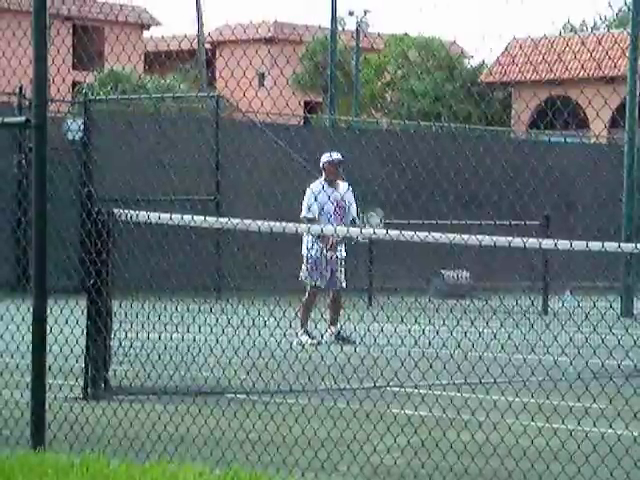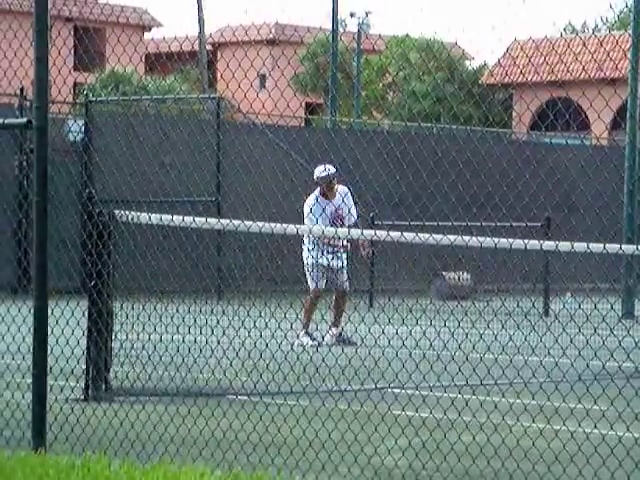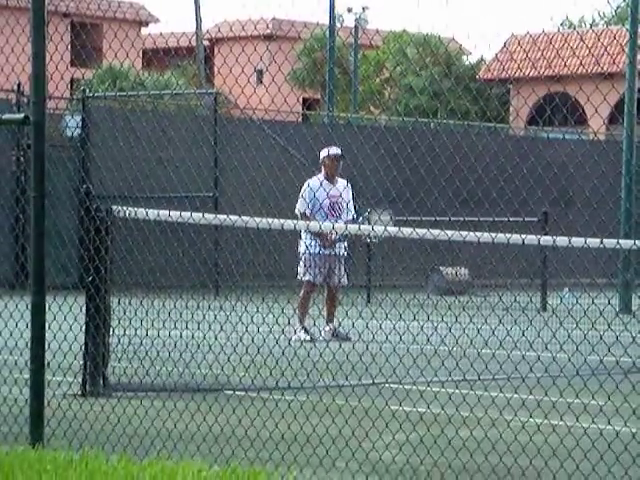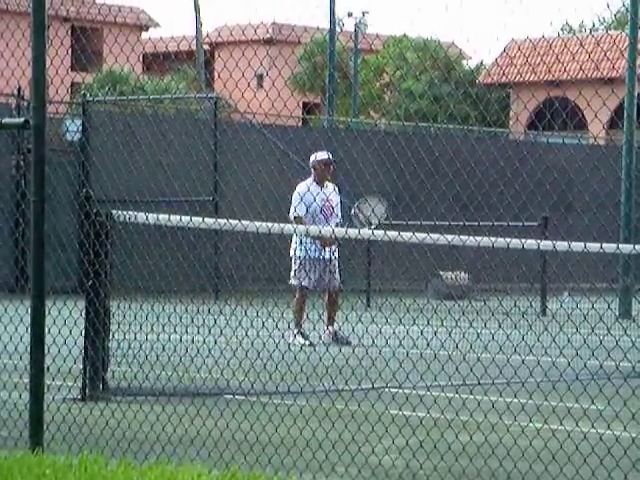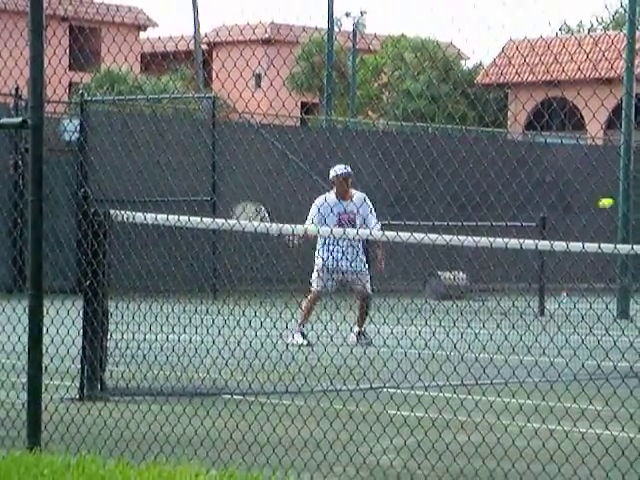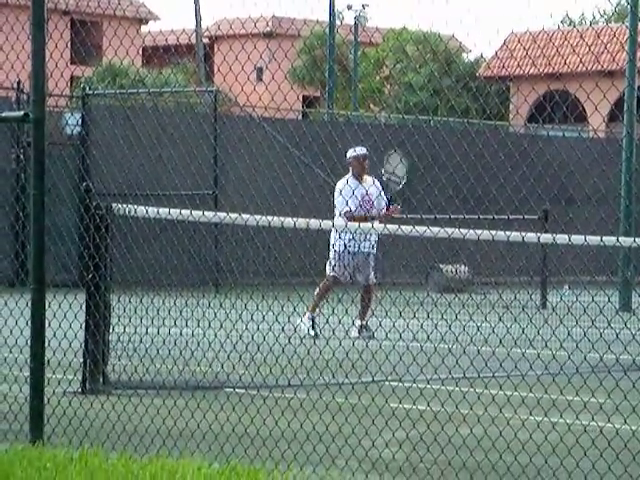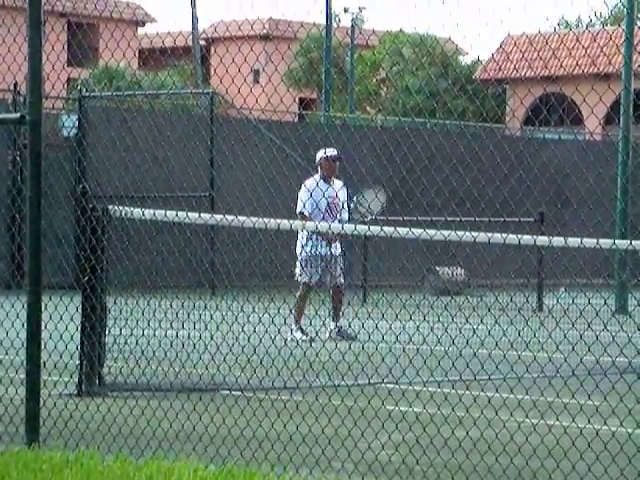
dt=0.7s
person 1, frame 1
left shoulder: (346, 188)
right shoulder: (314, 190)
left elbow: (352, 217)
right elbow: (309, 219)
right wrist: (325, 239)
left hip: (338, 249)
right hip: (316, 249)
left knee: (337, 290)
right knee: (313, 290)
left ankle: (333, 330)
right ankle: (303, 330)
person 1, frame 2
left shoulder: (344, 192)
right shoulder: (312, 204)
left elbow: (352, 220)
right elbow: (319, 235)
left wrist: (361, 239)
right wrist: (337, 244)
left hip: (338, 253)
right hip: (317, 253)
left knee: (342, 291)
right knee: (316, 291)
left ankle: (334, 332)
right ankle: (304, 333)
person 1, frame 3
left shoulder: (345, 186)
right shoulder: (312, 185)
left elbow: (348, 217)
right elbow: (303, 215)
right wrist: (321, 236)
left hip: (337, 247)
right hip: (314, 246)
left knee: (334, 287)
right knee: (309, 285)
left ankle: (330, 327)
right ankle: (300, 327)
person 1, frame 4
left shoulder: (334, 190)
right shoulder: (304, 189)
right elbow: (297, 220)
left wrist: (335, 235)
right wrist: (319, 237)
left hip: (329, 251)
right hip: (307, 250)
left knee: (334, 290)
right knee: (302, 290)
left ankle: (330, 331)
right ankle: (296, 331)
person 1, frame 5
left shoulder: (361, 200)
right shoulder: (322, 203)
left elbow: (374, 228)
right elbow: (310, 228)
left wrist: (380, 252)
left hip: (354, 258)
right hip: (328, 258)
left knee: (365, 295)
right knee: (316, 293)
left ankle: (358, 331)
right ankle: (298, 330)
person 1, frame 6
left shoulder: (373, 183)
right shoulder: (344, 185)
left elbow: (384, 210)
right elbow: (350, 216)
left wrist: (390, 211)
right wrist: (375, 217)
left hip: (366, 244)
right hip: (344, 243)
left knee: (368, 285)
right knee: (332, 280)
left ankle: (360, 325)
right ankle: (310, 317)
person 1, frame 7
left shoulder: (340, 187)
right shoulder: (310, 186)
right elbow: (303, 216)
left wrist: (341, 232)
right wrist: (324, 234)
left hip: (333, 247)
right hip: (312, 246)
left knee: (338, 287)
right knee: (306, 286)
left ankle: (335, 327)
right ankle: (296, 326)
